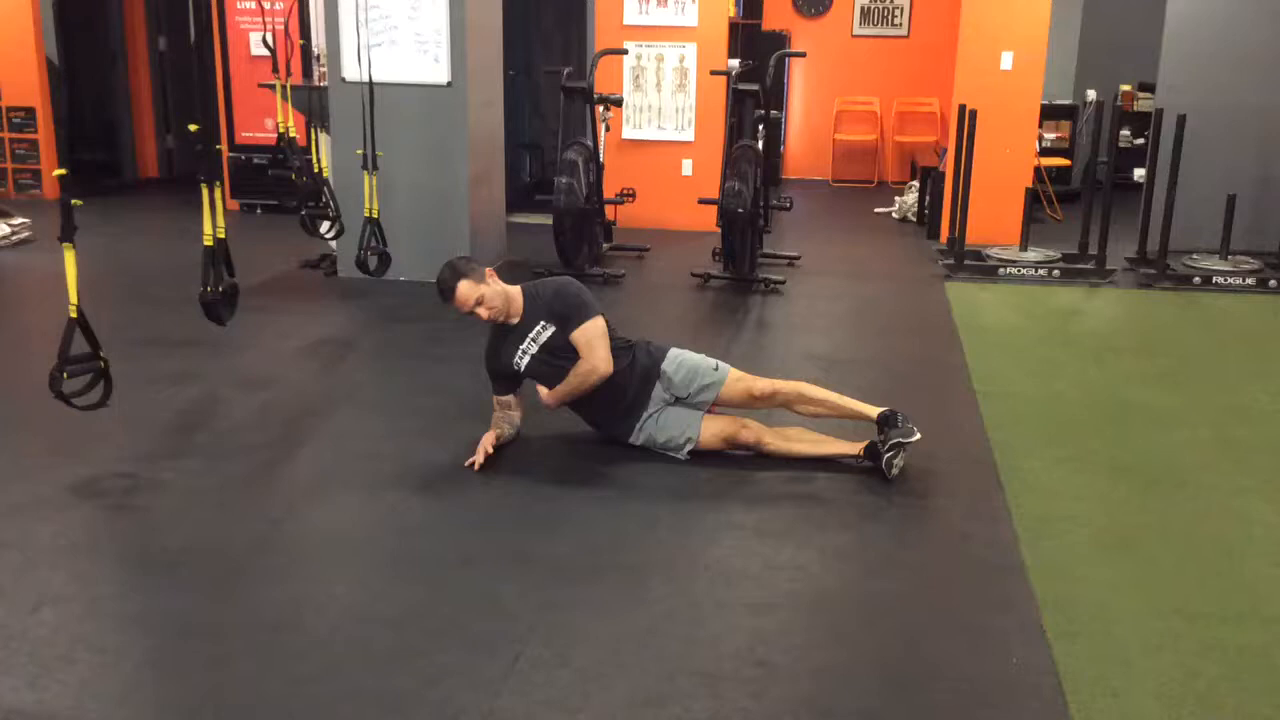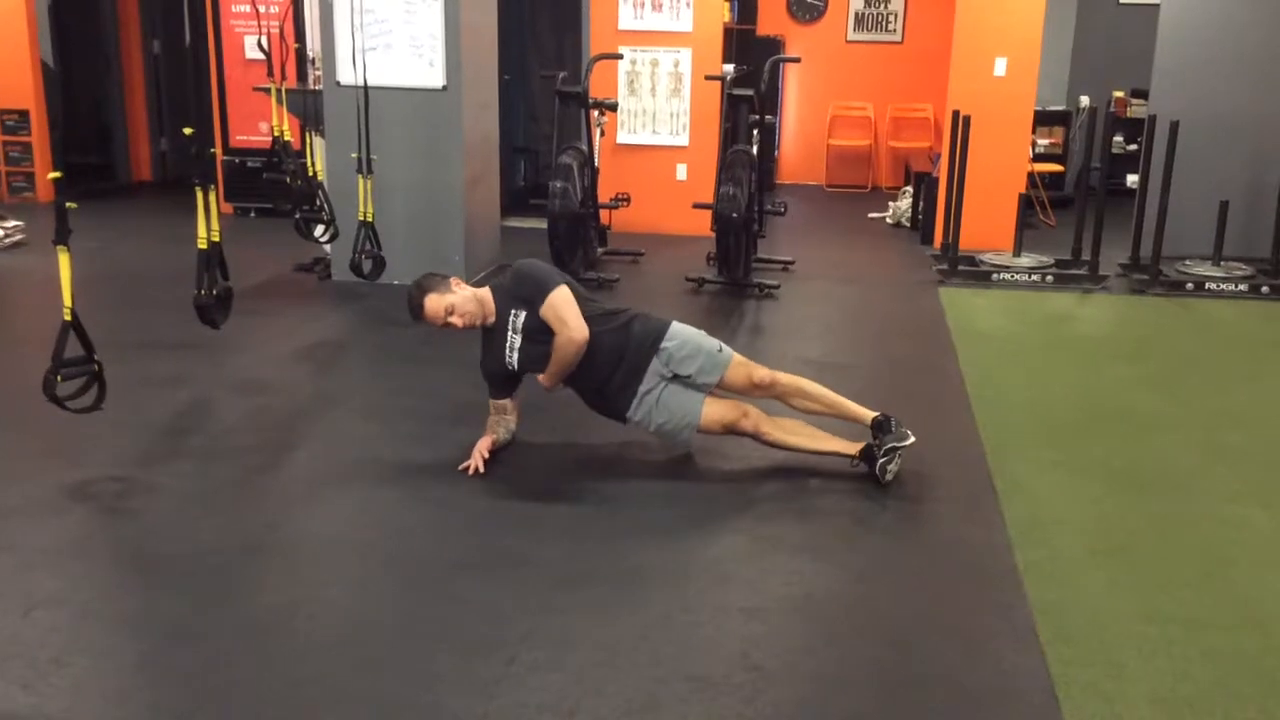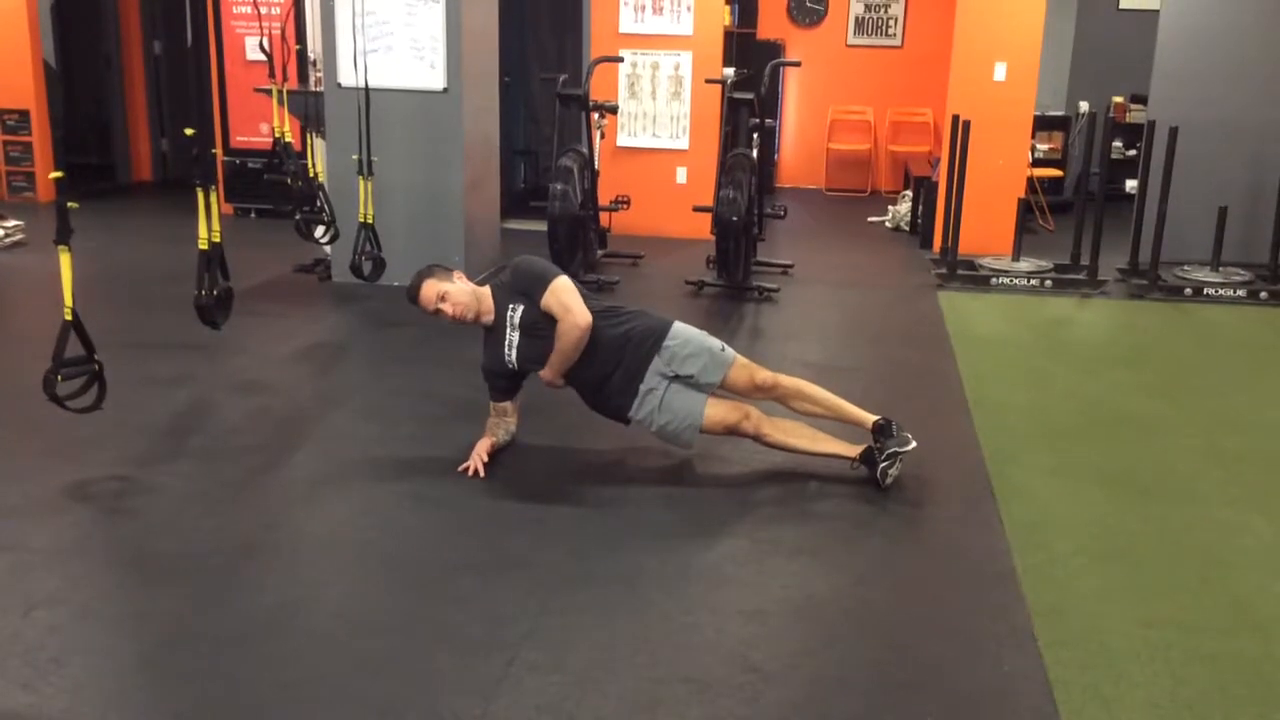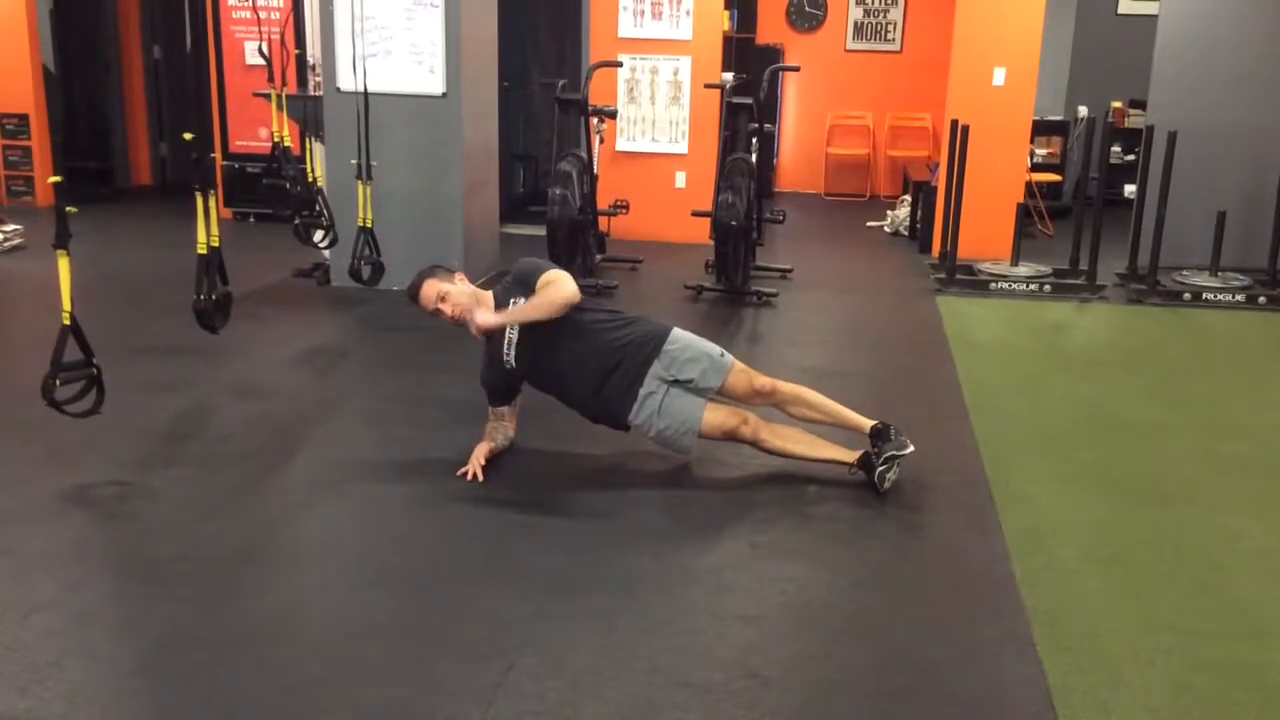
dt=0.7s
person 1, frame 1
left shoulder: (559, 294)
right shoulder: (500, 354)
left elbow: (599, 365)
right elbow: (508, 410)
left wrist: (555, 396)
right wrist: (494, 435)
left hip: (655, 370)
right hip: (635, 422)
left knee: (762, 391)
right knee: (745, 434)
left ankle: (881, 416)
right ankle: (867, 451)
person 1, frame 2
left shoulder: (523, 278)
right shoulder: (494, 357)
left elbow: (576, 335)
right elbow: (504, 415)
left wrist: (550, 378)
right wrist: (489, 440)
left hip: (654, 344)
right hip: (636, 397)
left knee: (761, 381)
right knee: (743, 420)
left ankle: (876, 421)
right ankle: (863, 452)
person 1, frame 3
left shoulder: (521, 274)
right shoulder: (496, 358)
left elbow: (579, 320)
right elbow: (505, 416)
left wrist: (553, 372)
right wrist: (488, 441)
left hip: (655, 343)
right hip: (638, 395)
left knee: (764, 383)
right knee: (745, 421)
left ankle: (878, 427)
right ankle: (864, 454)
person 1, frame 4
left shoulder: (522, 276)
right shoulder: (494, 364)
left elbow: (568, 293)
right elbow: (504, 423)
left wrist: (499, 318)
right wrist: (485, 446)
left hip: (653, 348)
right hip: (637, 401)
left knee: (762, 390)
right knee: (745, 428)
left ankle: (876, 431)
right ankle: (862, 461)
